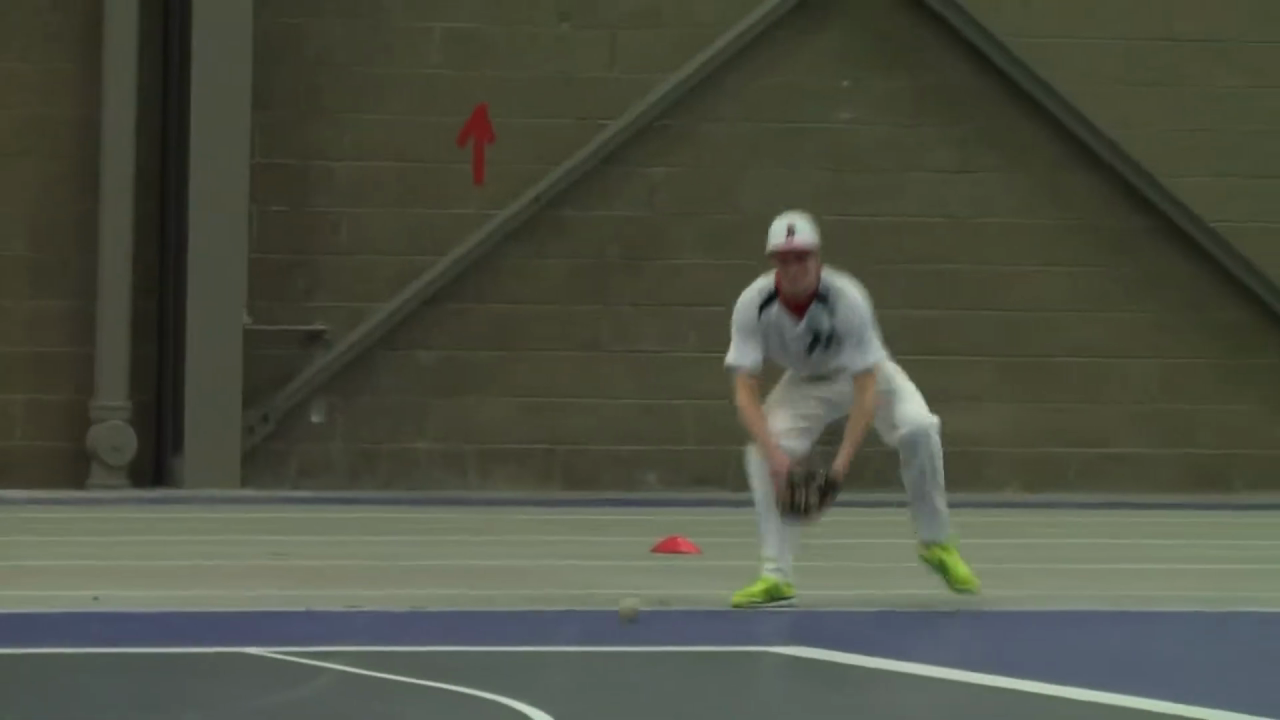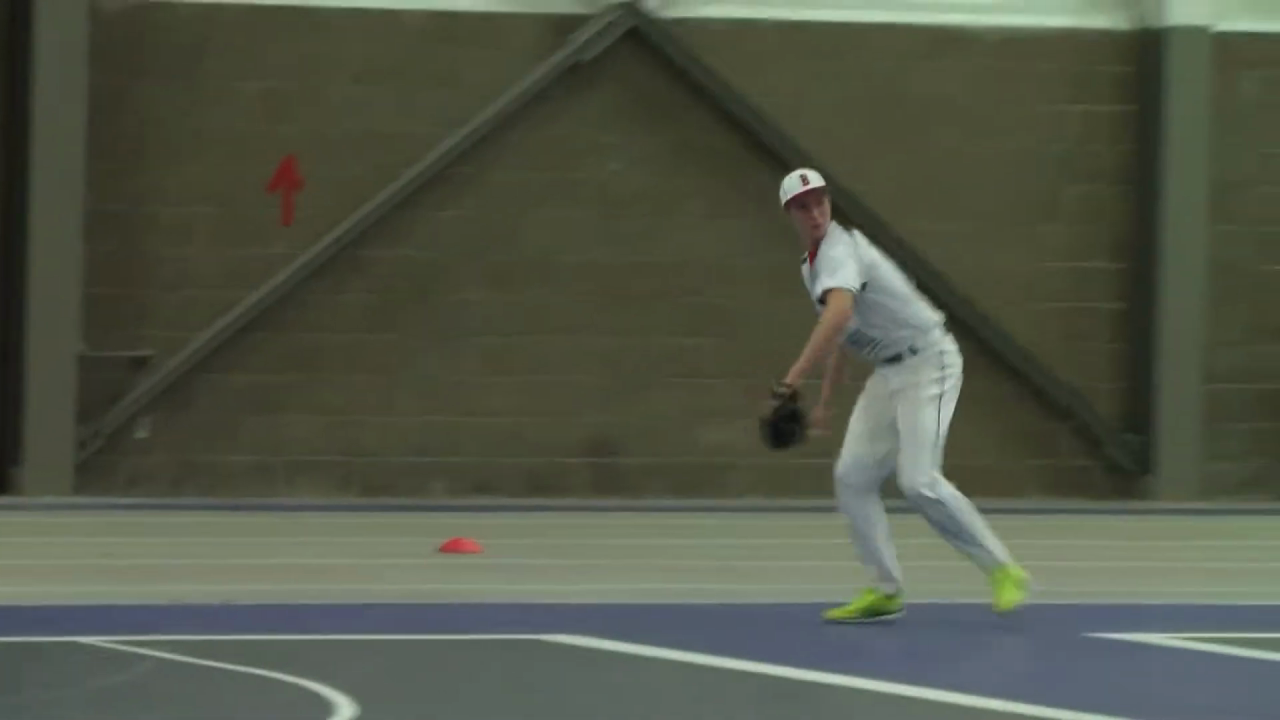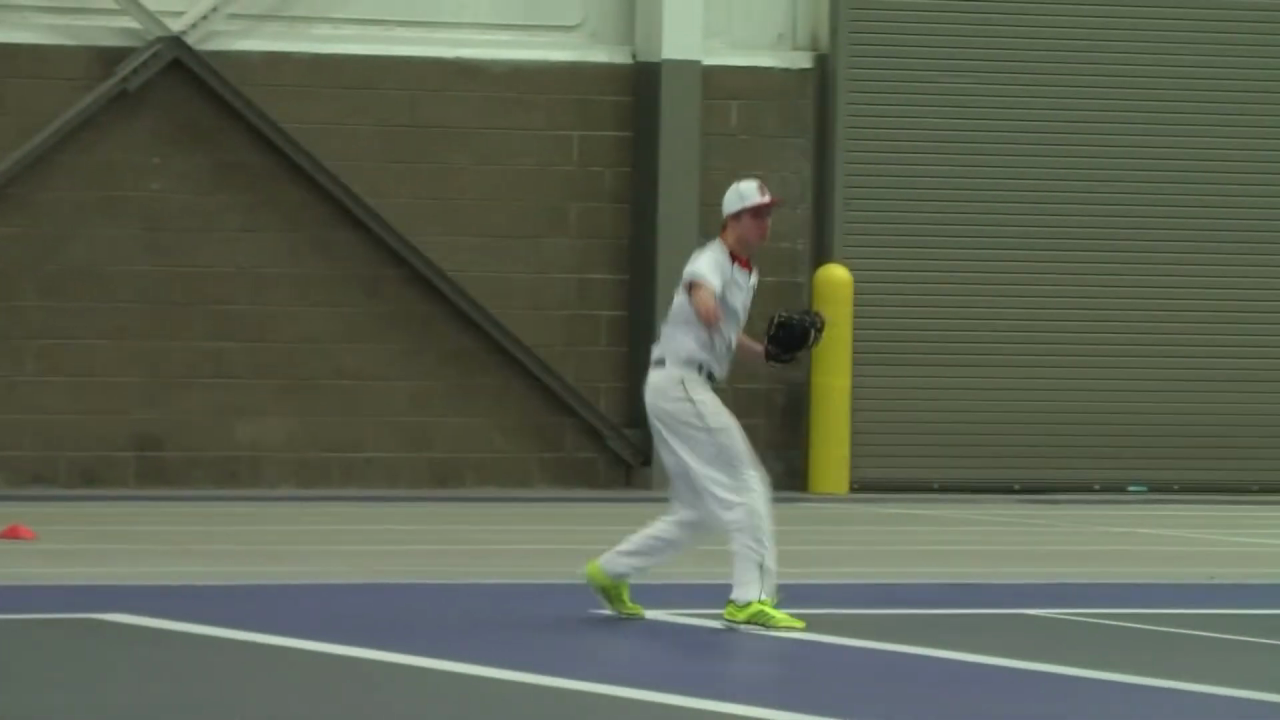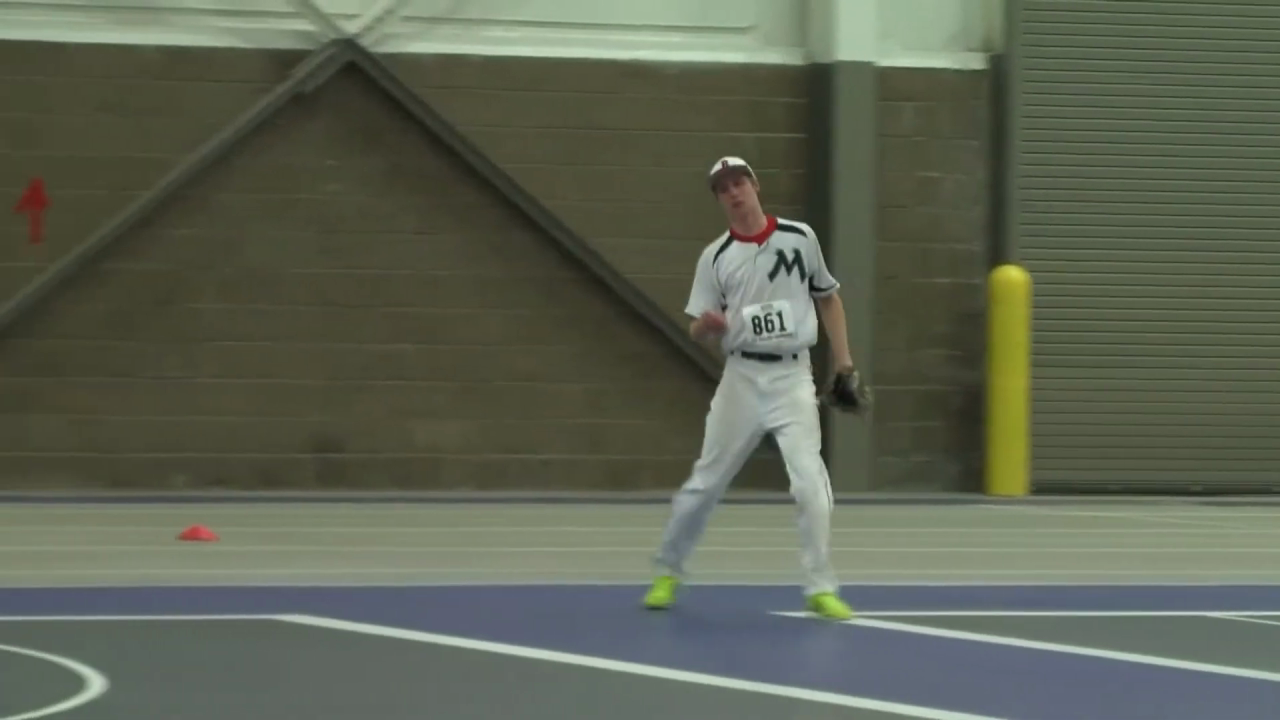
dt=1s
person 1, frame 1
left shoulder: (847, 300)
right shoulder: (752, 305)
left elbow: (865, 388)
right elbow: (744, 392)
left wrist: (843, 461)
right wrist: (773, 451)
left hip: (865, 376)
right hip: (806, 381)
left knee: (919, 429)
right knee: (763, 453)
left ankle: (935, 543)
right ankle: (776, 575)
person 1, frame 2
left shoulder: (839, 249)
right shoulder: (813, 264)
left elbow: (837, 317)
right elbow: (837, 332)
left wrist: (794, 378)
right wrist: (824, 397)
left hip: (928, 365)
right hip: (888, 372)
left knee: (921, 484)
right knee: (851, 478)
left ankle: (1001, 568)
right ankle: (886, 590)
person 1, frame 3
left shoulder: (744, 272)
right shoulder: (711, 261)
right elbow: (698, 290)
left wrist: (763, 351)
right wrist: (705, 306)
left hip: (685, 390)
right hip: (680, 386)
left knee: (694, 510)
right knee: (747, 486)
left ankle: (610, 572)
right ankle: (749, 599)
person 1, frame 4
left shoulder: (800, 237)
right shoulder: (715, 256)
left elbow: (828, 297)
right elbow: (698, 331)
left wrist: (844, 359)
right wrist: (706, 324)
left hip: (792, 376)
right hip: (741, 377)
left knee: (810, 481)
right knee: (705, 483)
left ankle: (821, 588)
right ankle: (668, 571)
